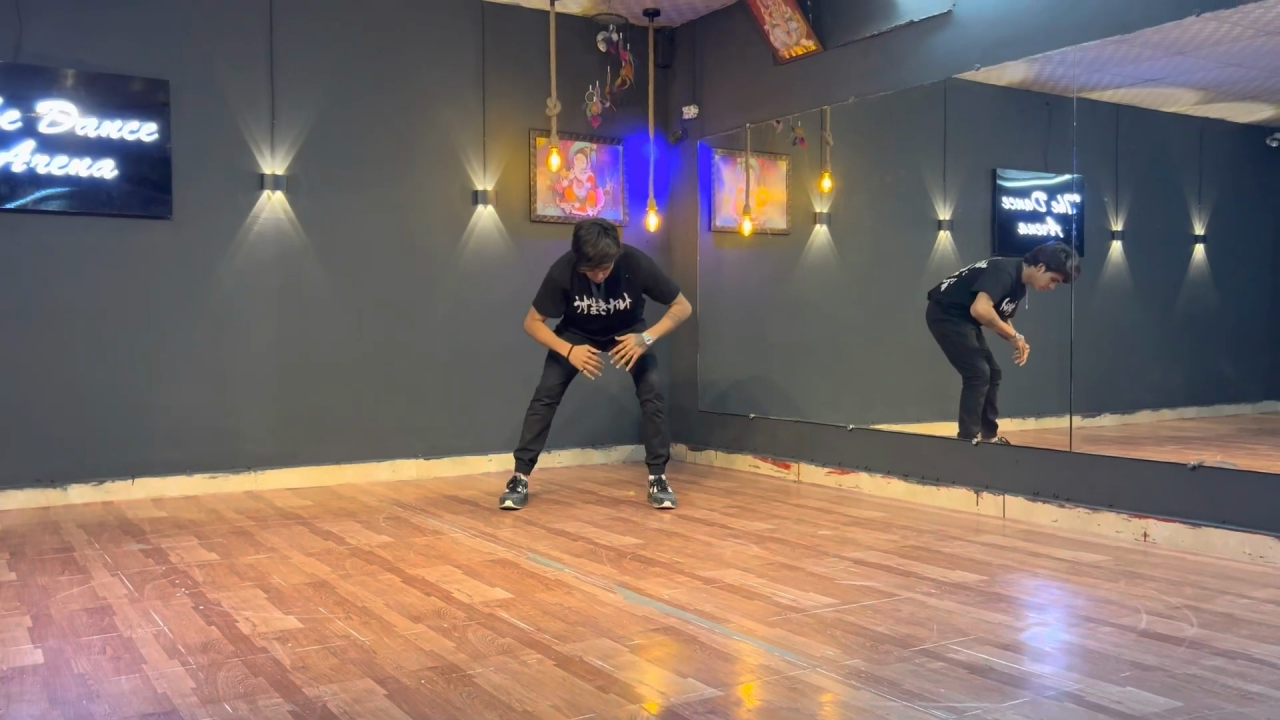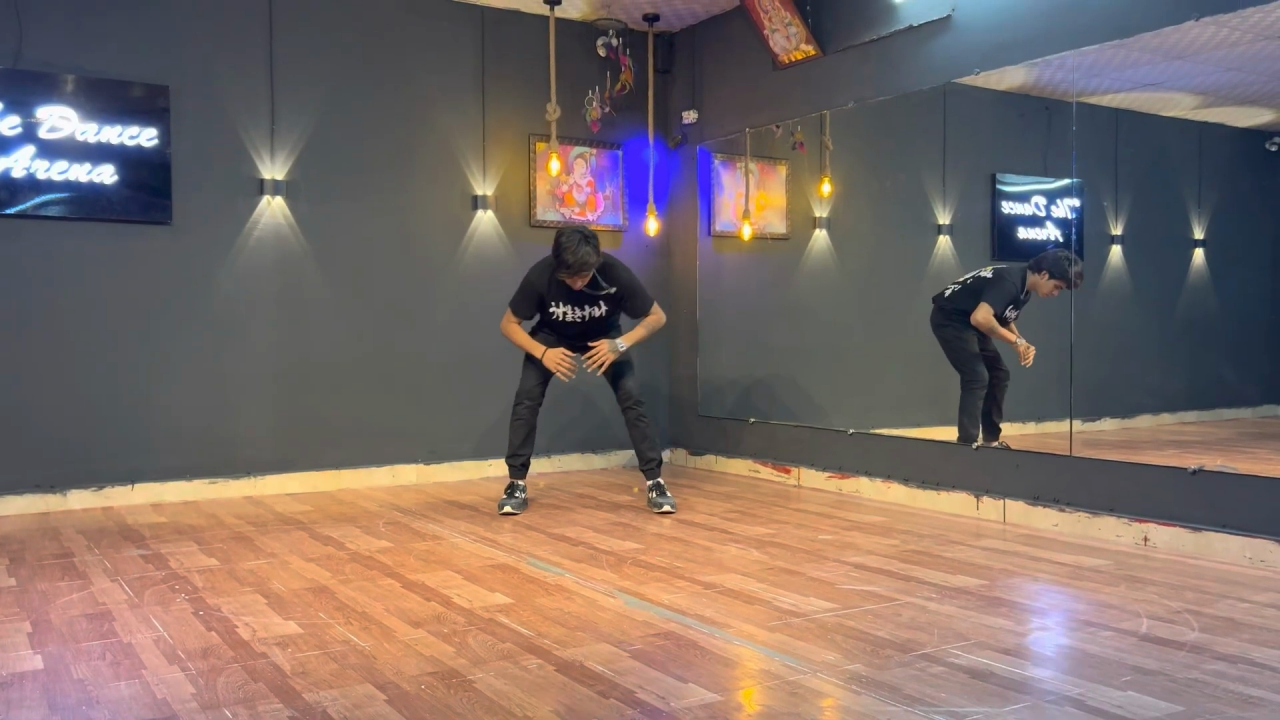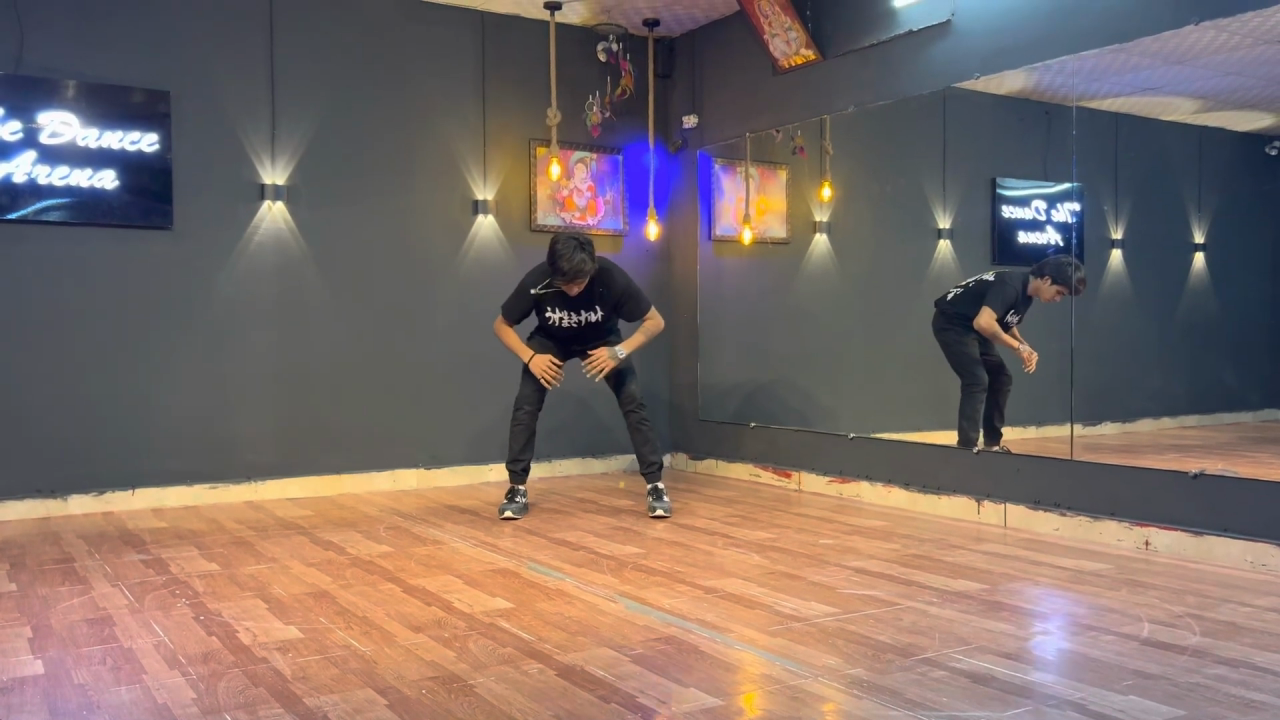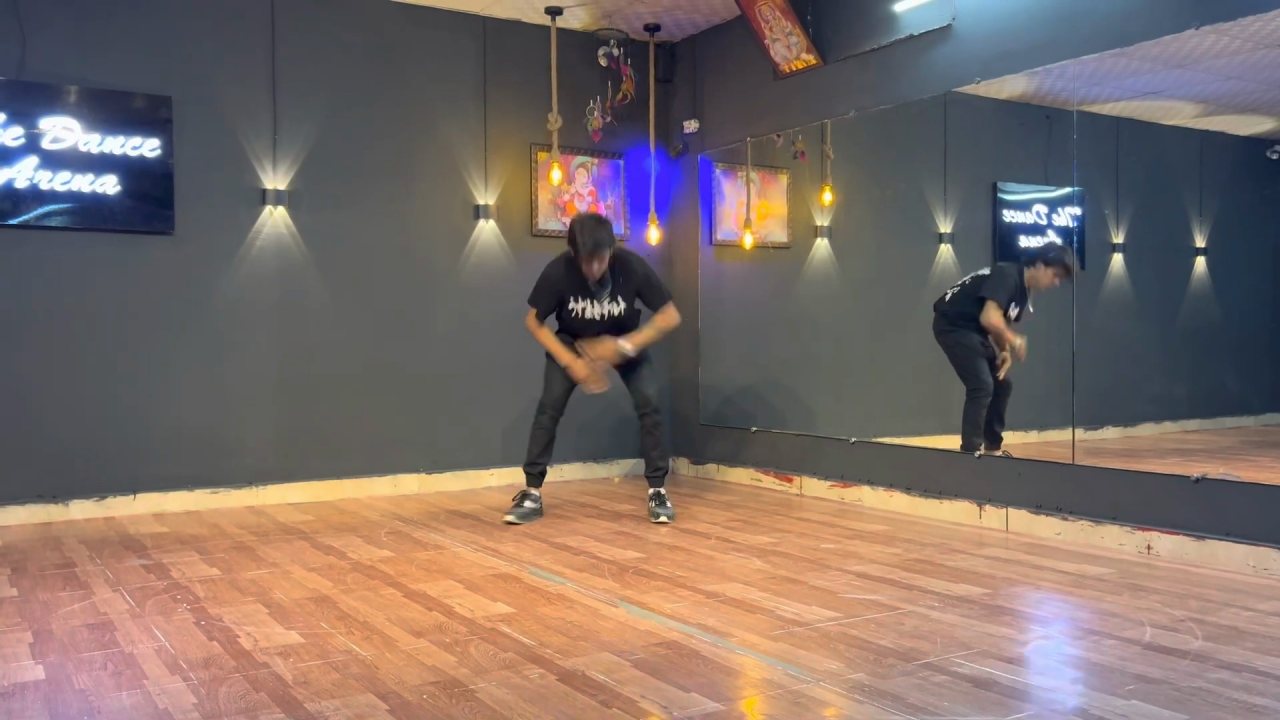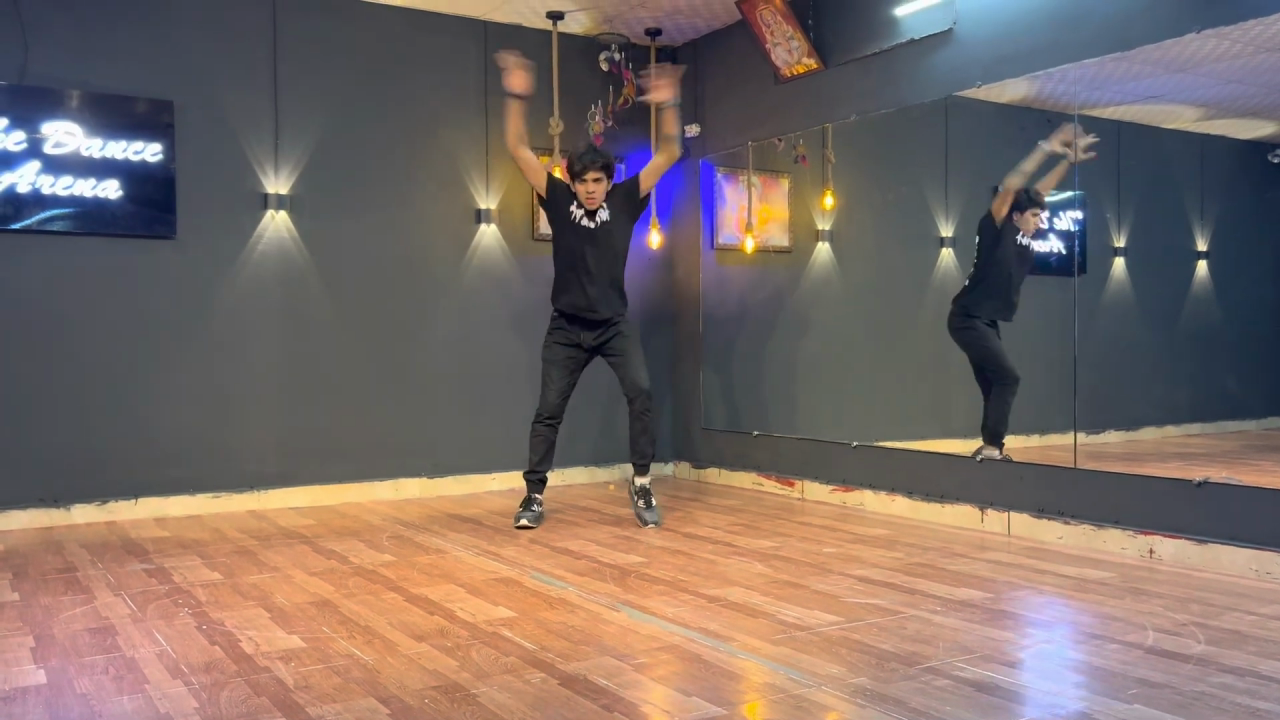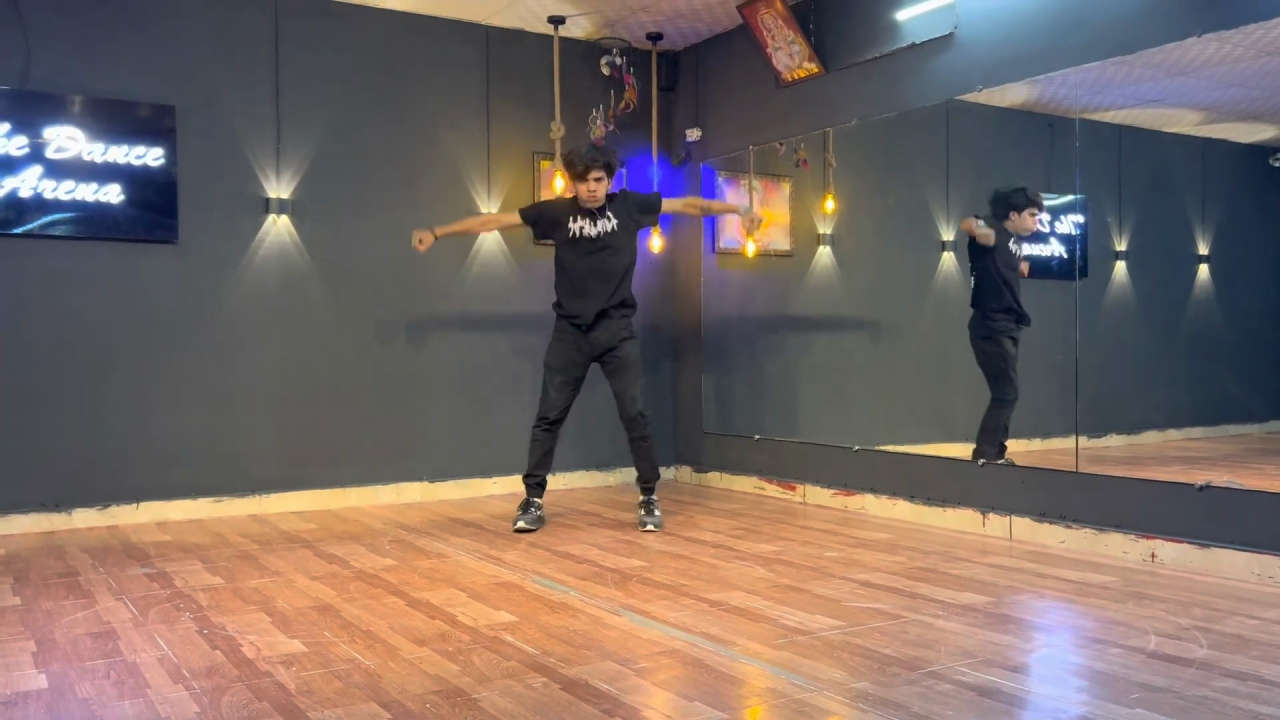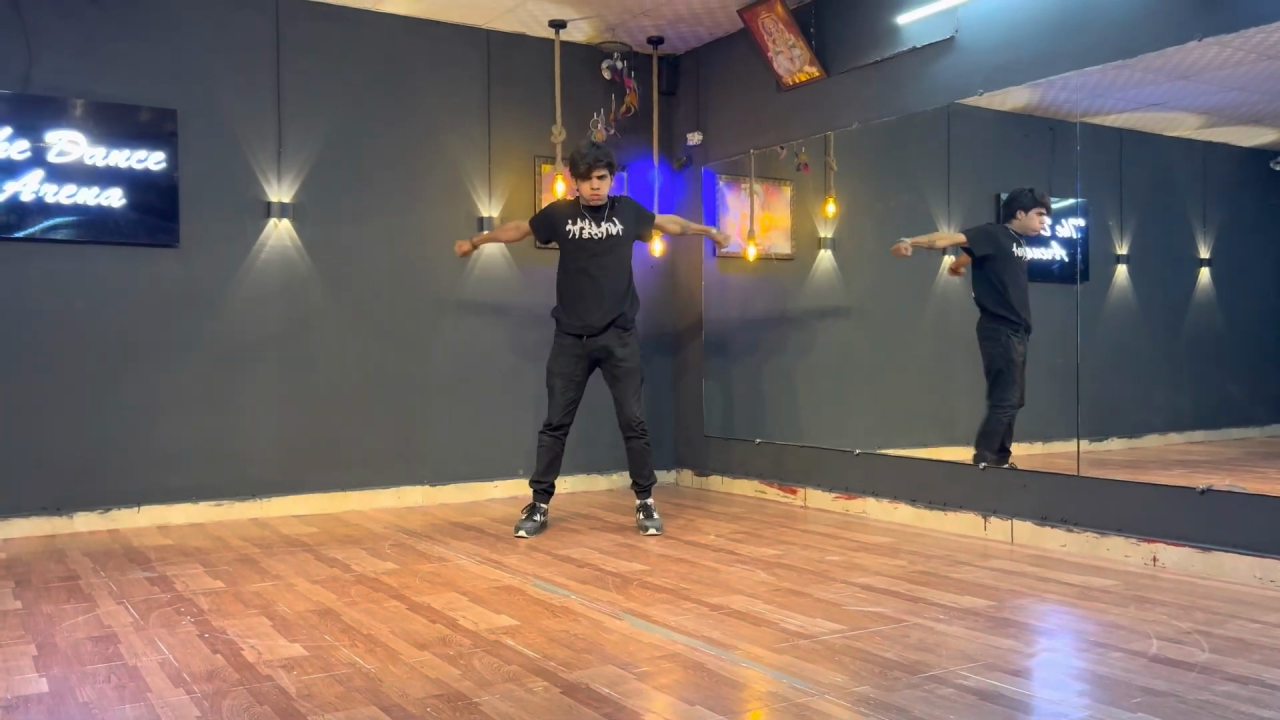
dt=0.3s
person 1, frame 1
left shoulder: (637, 264)
right shoulder: (562, 271)
left elbow: (682, 307)
right elbow: (533, 322)
left wrist: (647, 338)
right wrist: (568, 350)
left hip: (628, 332)
right hip: (576, 334)
left knee: (652, 394)
right knee: (545, 395)
left ankle: (658, 478)
right ankle: (521, 477)
person 1, frame 2
left shoulder: (615, 272)
right shoulder: (540, 274)
left elbow: (657, 317)
right elbow: (509, 323)
left wrist: (620, 345)
right wrist: (542, 353)
left hip: (604, 337)
right hip: (552, 338)
left knee: (632, 399)
right knee: (526, 399)
left ankle: (654, 481)
right ankle: (517, 483)
person 1, frame 3
left shoulder: (612, 278)
right shoulder: (536, 281)
left elbow: (655, 321)
right elbow: (501, 324)
left wrist: (620, 352)
right wrist: (529, 357)
left hip: (602, 342)
right hip: (550, 342)
left knee: (633, 402)
right knee: (526, 403)
left ankle: (655, 485)
right ankle: (517, 487)
person 1, frame 4
left shoulder: (632, 266)
right shoulder: (557, 271)
left elbow: (670, 315)
right elbow: (534, 322)
left wrist: (627, 346)
right wrist: (570, 361)
left hip: (623, 341)
right hip: (572, 342)
left knee: (649, 405)
right knee: (549, 406)
left ankle: (657, 491)
right ankle: (531, 492)
person 1, frame 5
left shoulder: (623, 200)
right shoulder: (559, 199)
left elbow: (669, 153)
right elbow: (520, 152)
left wrist: (666, 105)
right wrist: (517, 96)
left hip: (615, 323)
right hip: (566, 327)
left knee: (639, 390)
right knee: (549, 409)
left ankle: (642, 482)
right ankle: (534, 495)
person 1, frame 6
left shoulder: (629, 205)
right shoulder: (554, 211)
left elbow: (685, 204)
right elbow: (499, 220)
left wrist: (737, 209)
right wrist: (438, 231)
left hip: (617, 330)
right hip: (570, 330)
left knee: (635, 415)
right knee: (549, 415)
left ankle: (648, 497)
right ankle: (533, 499)
person 1, frame 7
left shoulder: (627, 209)
right shoulder: (560, 213)
left elbow: (666, 222)
right elbow: (519, 229)
left wrist: (709, 230)
right wrist: (476, 241)
left hip: (620, 335)
right hip: (571, 336)
left knee: (633, 421)
right knee: (556, 422)
left ankle: (645, 502)
right ankle: (539, 504)
person 2, frame 1
left shoulder: (1020, 285)
right shoulder: (1004, 272)
left elbow: (1002, 319)
right elbow: (980, 309)
left wrist: (1019, 342)
right wrist: (1015, 336)
left hip: (964, 319)
right hip: (946, 314)
left knee: (992, 373)
right knee: (978, 374)
left ankle: (989, 436)
right ankle: (967, 439)
person 2, frame 2
left shoulder: (1024, 290)
right shoulder: (1009, 282)
left elbow: (1004, 321)
right elbow: (980, 318)
left wrist: (1023, 344)
right wrist: (1016, 341)
left hip: (968, 324)
right hip: (950, 320)
left knee: (999, 375)
right knee: (977, 378)
left ankle: (990, 439)
right ankle: (967, 443)
person 2, frame 3
left shoulder: (1026, 295)
right shoulder: (1011, 286)
left elbow: (1007, 326)
right elbow: (983, 322)
left wrist: (1025, 349)
right wrist: (1018, 347)
left hip: (971, 328)
right hip: (951, 324)
left knee: (1001, 379)
right knee: (977, 381)
left ankle: (992, 443)
right ankle: (967, 447)
person 2, frame 4
left shoulder: (1022, 289)
right shoulder: (1007, 278)
left elbow: (1001, 322)
right elbow: (990, 319)
left wrist: (1005, 351)
right wrist: (1014, 342)
left hip: (973, 331)
right hip: (953, 326)
left knee: (1001, 385)
right knee: (982, 385)
left ankle: (992, 448)
right ankle: (970, 452)
person 2, frame 5
left shoulder: (1022, 235)
right shoulder: (997, 228)
left elbow: (1040, 191)
right elbow: (1009, 187)
left wrist: (1070, 157)
right wrist: (1047, 148)
left hip: (986, 320)
right hip: (970, 320)
left knee: (997, 387)
right knee: (1007, 379)
left ankle: (993, 447)
right ankle: (991, 446)
person 2, frame 6
left shoulder: (1014, 240)
right shoulder: (992, 231)
right elbow: (968, 225)
right wrist: (979, 228)
left hip: (1006, 329)
right hip: (991, 328)
left knee: (1007, 396)
right knee: (1005, 395)
left ankle: (995, 454)
right ankle: (983, 457)
person 2, frame 7
left shoulder: (1019, 242)
right shoulder: (993, 234)
right elbow: (950, 238)
left wrist: (963, 263)
right wrist: (911, 242)
left hip: (1017, 331)
right hip: (999, 330)
left knee: (1012, 400)
right knee: (1003, 400)
left ankle: (1000, 458)
right ankle: (983, 460)
